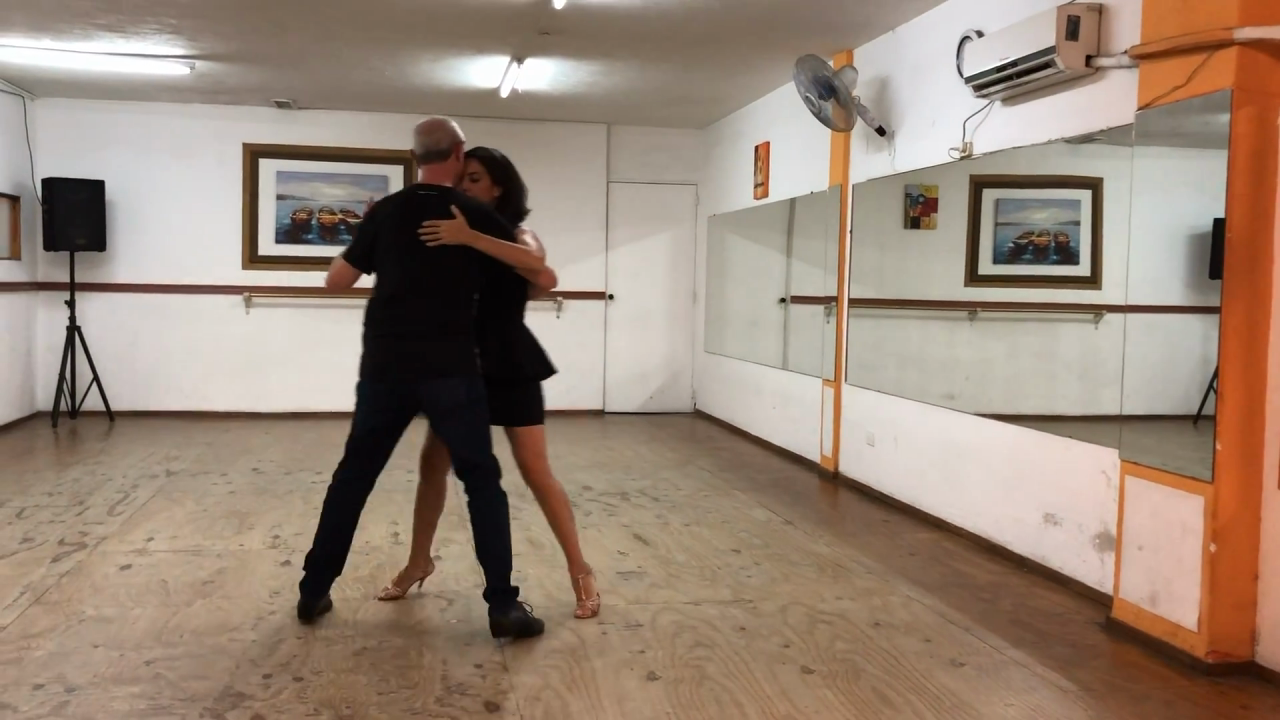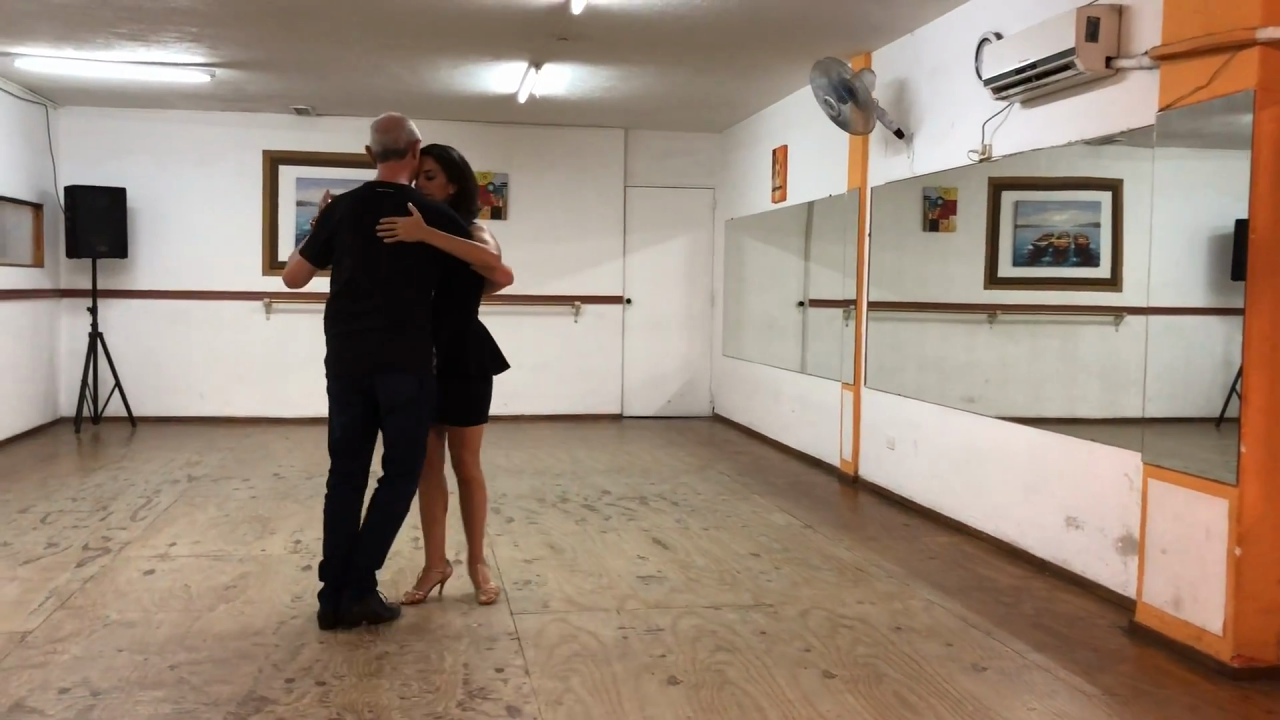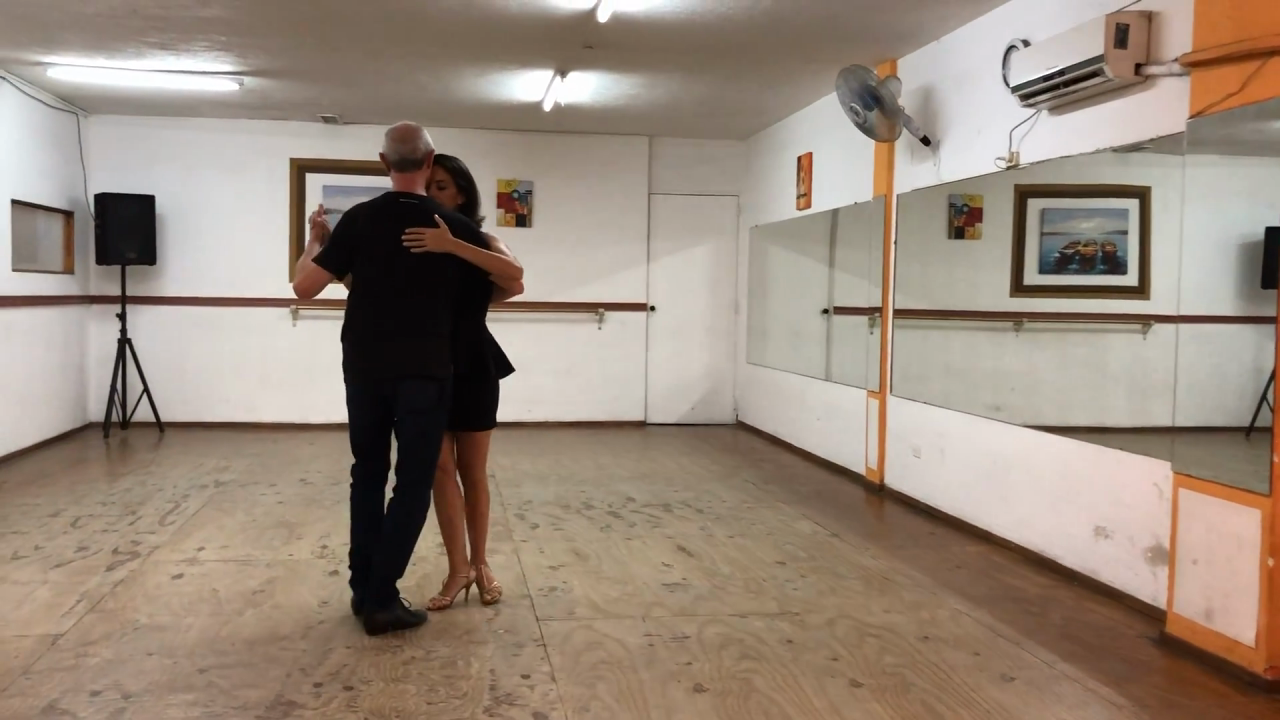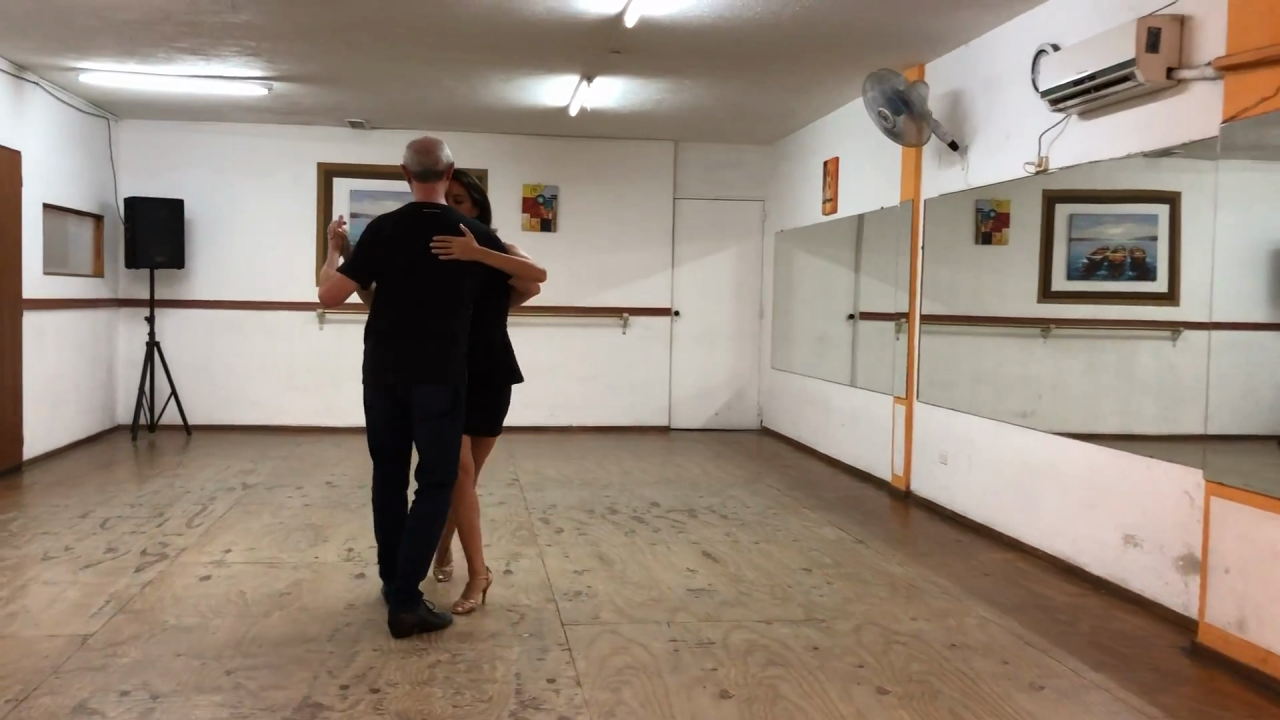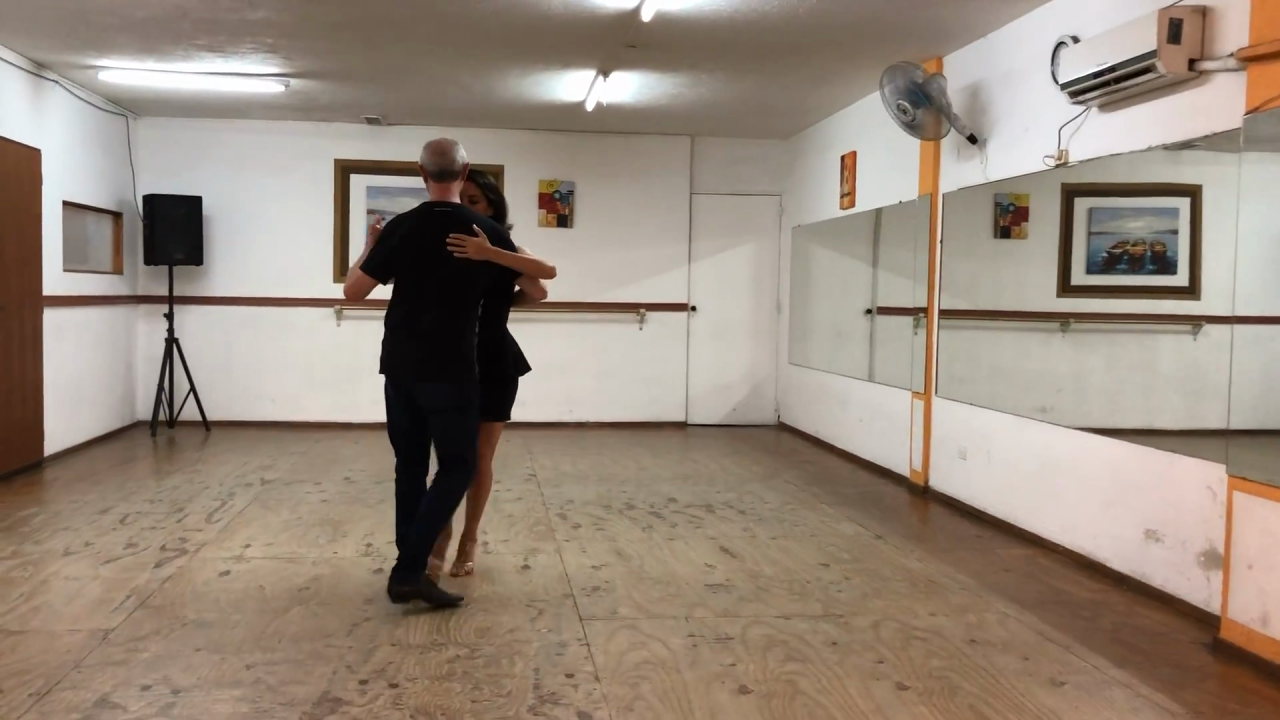
dt=0.4s
person 1, frame 1
left shoulder: (384, 213)
right shoulder: (478, 217)
left elbow: (336, 280)
right wrist: (519, 241)
left hip: (384, 369)
right hip: (448, 371)
left knee: (354, 475)
right knee: (482, 480)
left ankle: (314, 591)
right ankle: (503, 603)
person 1, frame 2
left shoulder: (343, 209)
right shoulder: (435, 216)
left elbow: (293, 277)
left hip: (346, 363)
right hip: (405, 364)
left knee: (345, 474)
right knee: (399, 475)
left ankle: (336, 596)
right ankle: (359, 591)
person 1, frame 3
left shoulder: (359, 219)
right shoulder: (454, 228)
left elbow: (304, 286)
left wrist: (316, 240)
right wrist: (485, 243)
left hip: (365, 369)
right hip: (424, 372)
left knee: (368, 472)
right knee: (413, 482)
left ankle: (363, 588)
right ankle: (381, 599)
person 1, frame 4
left shoulder: (384, 229)
right shoulder: (475, 236)
left elbow: (330, 295)
left wrist: (334, 251)
left hip: (384, 374)
right hip: (440, 377)
left knee: (388, 475)
right knee: (435, 483)
left ankle: (394, 581)
right ankle: (405, 599)
person 1, frame 5
left shoulder: (401, 228)
right shoulder: (488, 233)
left elbow: (353, 291)
left wrist: (371, 246)
left hip: (399, 366)
right hip: (449, 371)
left knee: (409, 465)
right knee: (457, 467)
left ankle: (410, 567)
right ankle: (411, 569)
person 2, frame 1
left shoulder: (516, 237)
right shoulder: (453, 240)
left elbow: (536, 266)
left wrist: (470, 237)
left hip: (512, 366)
left knee: (536, 474)
right knee: (433, 463)
left ankle: (580, 571)
right ankle: (419, 561)
person 2, frame 2
left shoulder: (471, 233)
right shoulder: (407, 236)
left elbow: (496, 269)
left wrist: (426, 234)
left hip: (465, 361)
left knee: (465, 465)
right knee: (425, 464)
left ankle: (477, 560)
right ankle: (435, 563)
person 2, frame 3
left shoulder: (481, 242)
right shoulder: (405, 243)
left elbow: (514, 276)
left wrist: (452, 246)
left hip: (473, 368)
left knee: (473, 470)
right knee: (440, 468)
left ankle: (480, 562)
right ankle: (459, 568)
person 2, frame 4
left shoulder: (498, 251)
left elbow: (536, 277)
left wrist: (477, 253)
left hip: (490, 373)
left knee: (467, 473)
right knee: (459, 470)
left ankle: (443, 546)
right ankle: (477, 571)
person 2, frame 5
left shoulder: (507, 253)
right shoulder: (443, 250)
left elbow: (546, 272)
left wrist: (489, 254)
left hip: (497, 366)
left knee: (481, 460)
left ankle: (468, 540)
right ankle: (442, 537)
